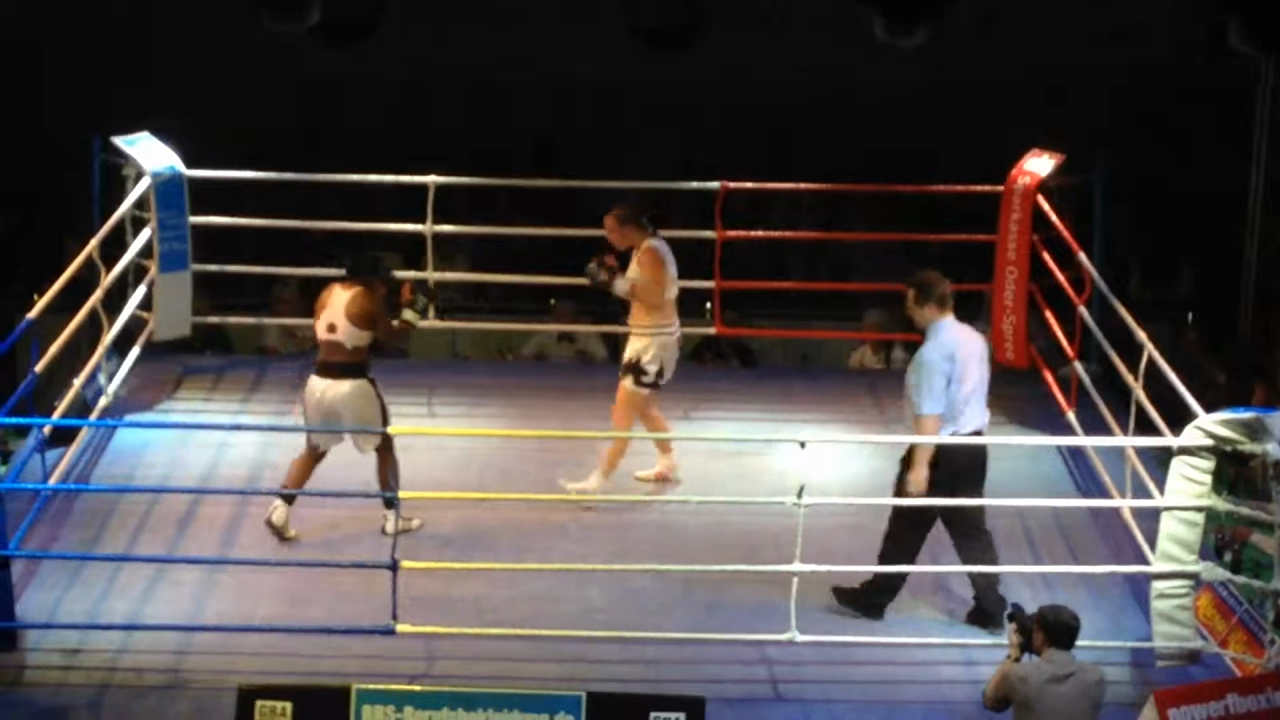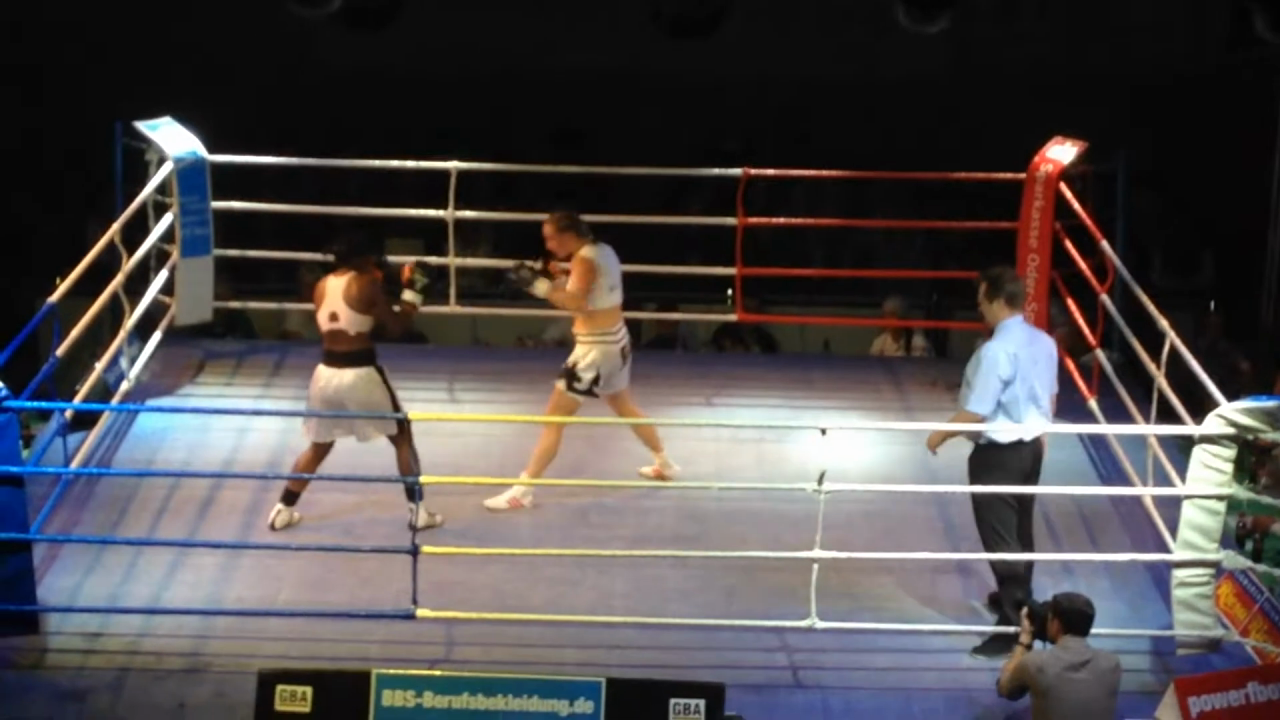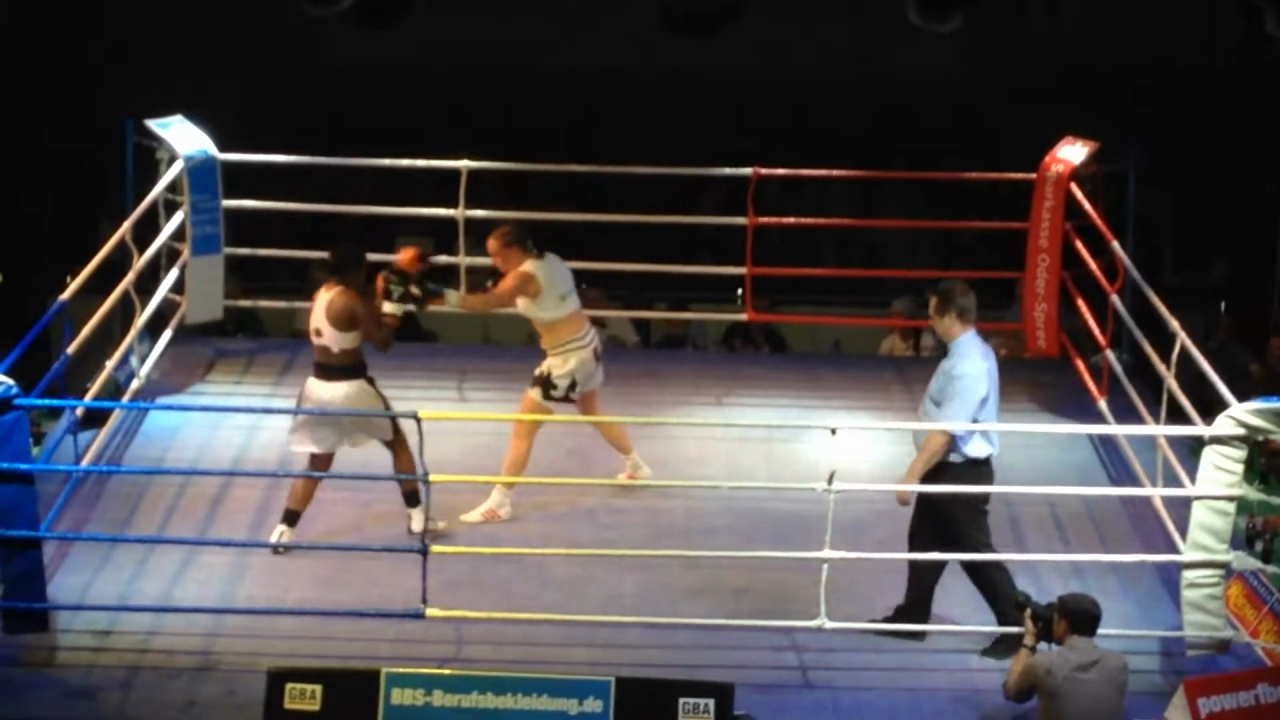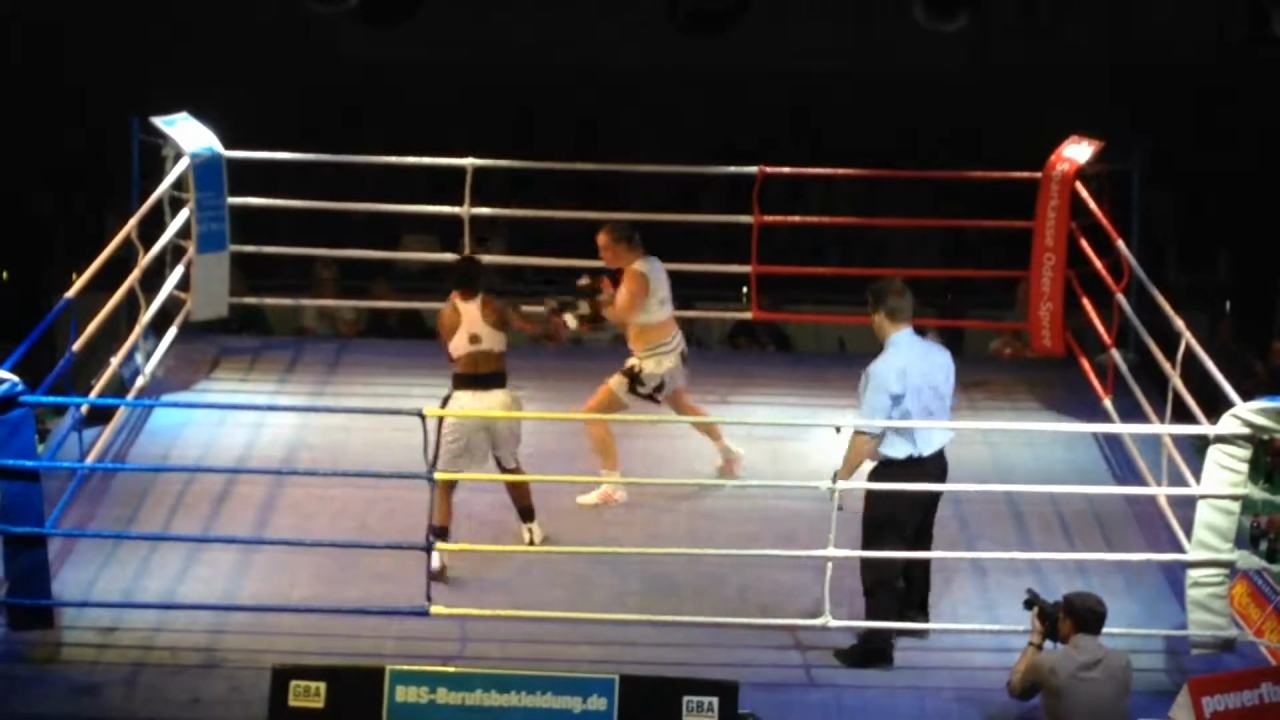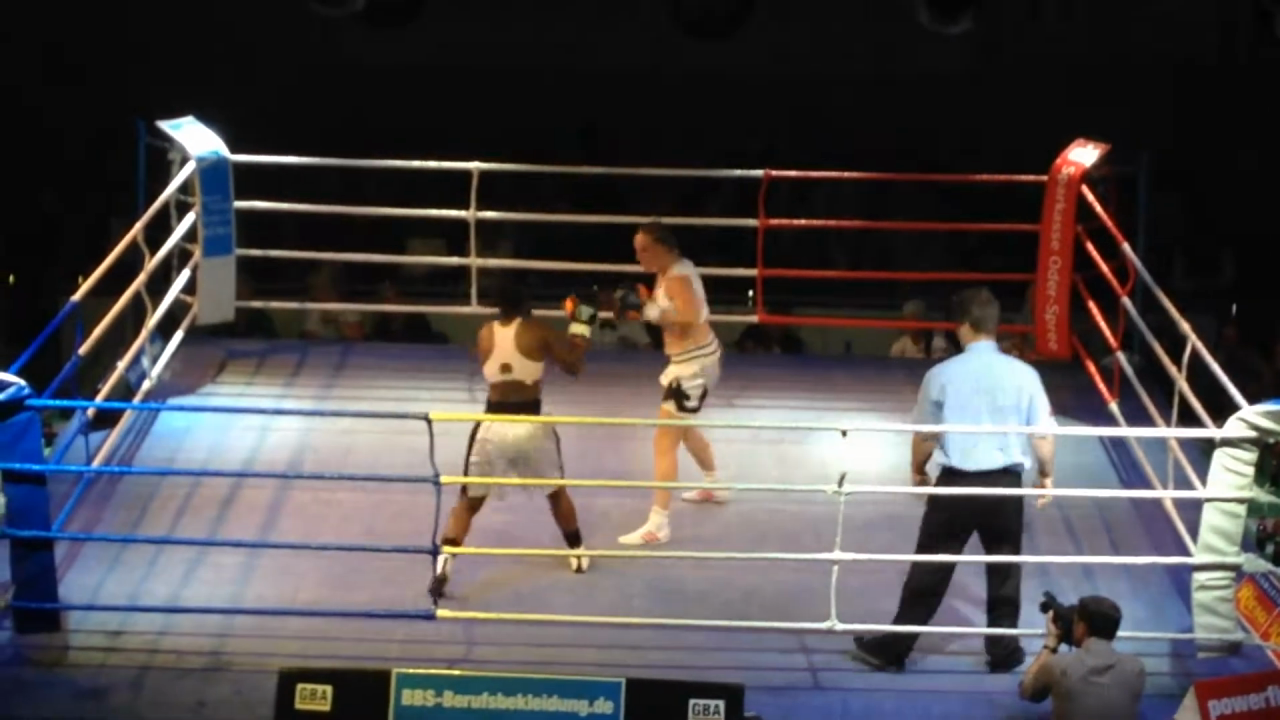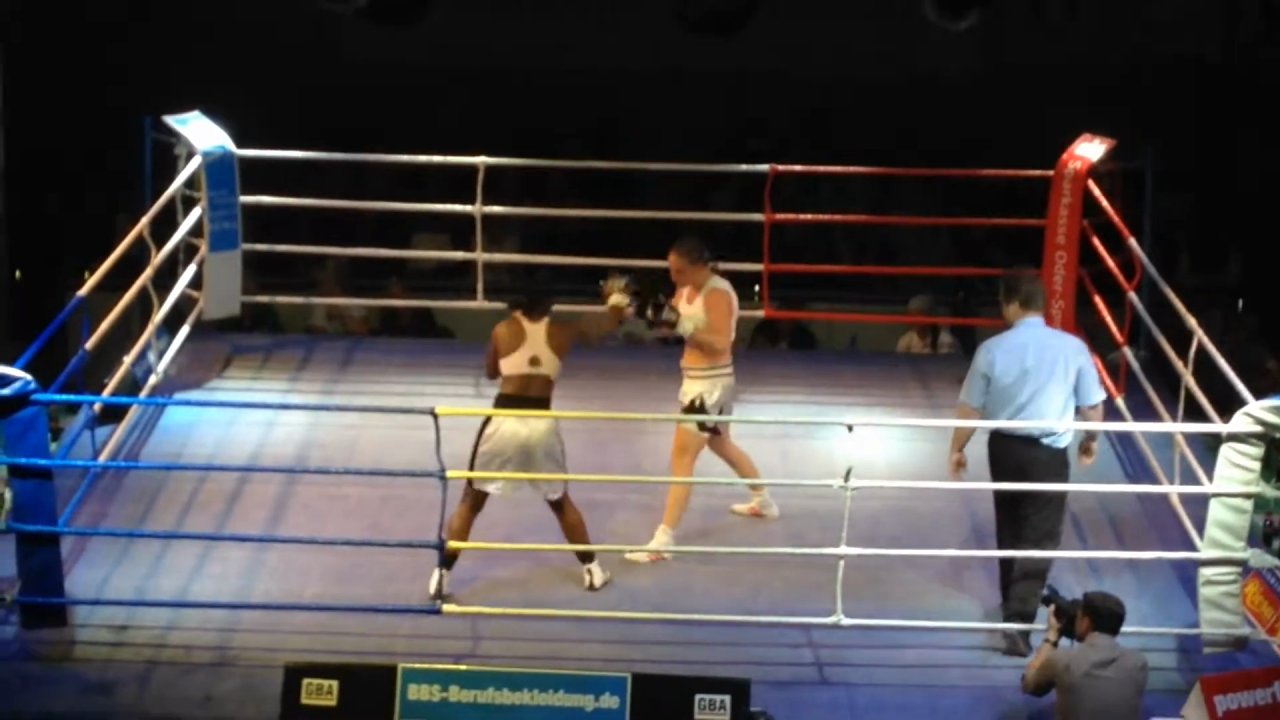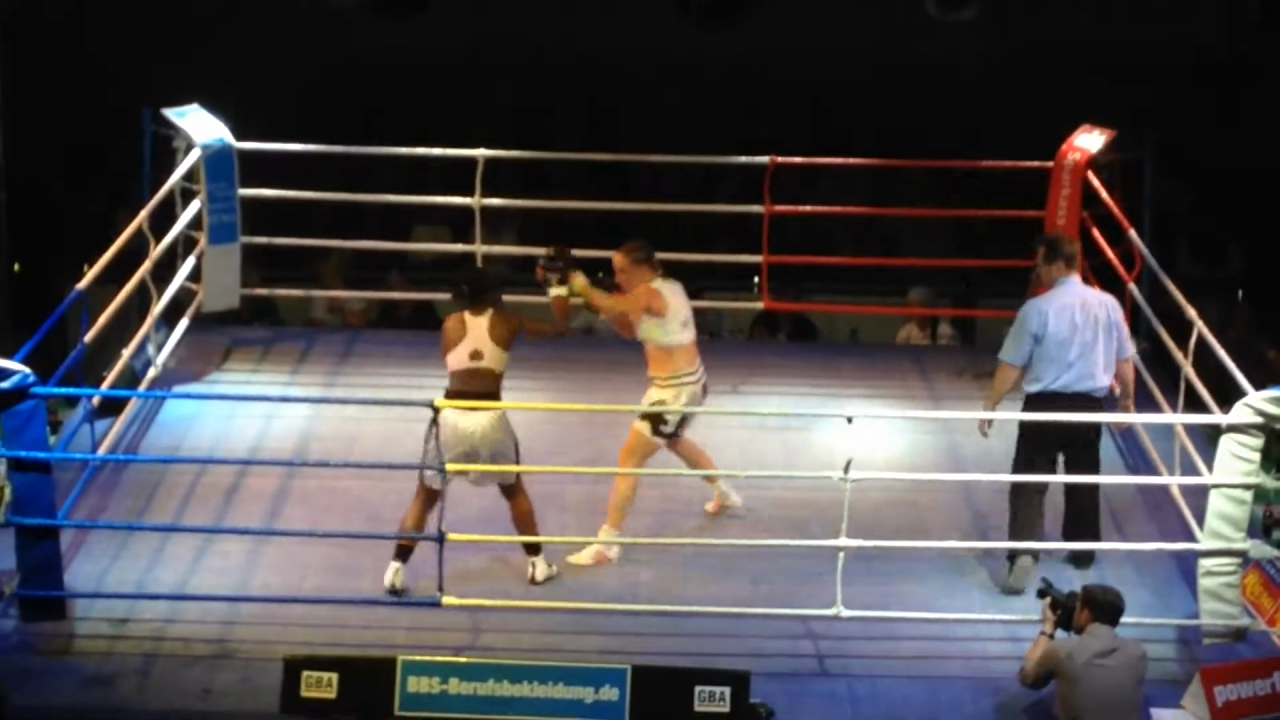
dt=0.7s
person 1, frame 1
left shoulder: (934, 351)
right shoulder: (974, 340)
left elbow: (930, 415)
left wrist: (920, 465)
left hip: (940, 449)
right hip: (973, 445)
left knee: (905, 527)
right knee: (972, 528)
left ankle: (873, 599)
right ankle: (990, 607)
person 1, frame 2
left shoulder: (996, 351)
right shoulder: (1045, 343)
left elbow: (975, 412)
right elbow: (1050, 397)
left wrist: (940, 435)
left hip: (998, 455)
right hip: (1031, 448)
left knee: (1000, 538)
right knee: (1020, 530)
left ankle: (1014, 625)
right ankle: (1017, 600)
person 1, frame 3
left shoulder: (966, 368)
right shoulder: (971, 353)
left elbow: (944, 433)
left wrist: (911, 476)
left hip: (962, 472)
right hip: (951, 468)
left knee: (975, 551)
right knee: (923, 542)
left ankle: (1015, 626)
right ankle: (912, 616)
person 1, frame 4
left shoulder: (884, 367)
right shoulder: (939, 354)
left elbow: (866, 433)
left wrist: (843, 477)
left hip: (900, 471)
right hip: (935, 462)
left knee: (882, 556)
right knee: (918, 544)
left ankle: (876, 644)
right ankle: (913, 612)
person 1, frame 5
left shoulder: (942, 374)
right shoulder: (1024, 374)
left elbow: (924, 437)
right elbow: (1042, 437)
left wrist: (919, 470)
right wrist: (1046, 473)
left hip: (955, 483)
right hip: (1004, 484)
left knee: (930, 567)
right knee: (1004, 568)
left ankle: (893, 646)
right ankle: (1004, 651)
person 1, frame 6
left shoulder: (991, 349)
right shoulder: (1073, 347)
left elbow: (971, 408)
right elbow: (1092, 407)
left wrist: (957, 449)
right wrist: (1090, 440)
left hip: (1003, 448)
right hip: (1048, 454)
left knee: (1009, 530)
right knee: (1040, 539)
left ankle: (1013, 606)
right ankle: (1018, 621)
person 1, frame 7
left shoulder: (1037, 308)
right shoulder: (1108, 304)
left elbow: (1011, 366)
right elbow: (1125, 361)
left wrist: (990, 404)
right wrist: (1127, 398)
left hip: (1043, 406)
right hip: (1090, 406)
left knee: (1028, 483)
right knee: (1083, 481)
left ankle: (1023, 554)
right ankle: (1082, 550)
person 2, frame 1
left shoulder: (327, 293)
right shoulder: (370, 300)
right elbow: (394, 340)
right wrist: (412, 308)
left hip: (319, 383)
right hip: (354, 386)
left knee: (314, 450)
right knee: (384, 448)
left ankle: (281, 509)
right ankle: (393, 518)
person 2, frame 2
left shoulder: (322, 285)
right shoulder: (367, 284)
right elbow: (397, 327)
right wrist: (412, 290)
left hip: (327, 373)
right hip: (361, 374)
left knee: (319, 446)
right knee: (402, 438)
left ankle: (283, 511)
right ankle: (417, 511)
person 2, frame 3
left shoulder: (321, 294)
right shoulder: (352, 298)
right elbow: (382, 342)
left wrist: (395, 280)
right wrist: (392, 302)
left hip: (318, 387)
right hip: (352, 388)
left knee: (317, 464)
right knee: (398, 443)
left ankle: (283, 531)
right ankle: (416, 517)
person 2, frame 4
left shoulder: (446, 314)
right shoulder: (497, 306)
right elbow: (533, 329)
left hip: (463, 402)
right hip: (499, 399)
left knee: (444, 481)
right knee: (509, 465)
left ankle: (437, 552)
right ankle: (530, 528)
person 2, frame 5
left shoulder: (485, 332)
right shoulder: (537, 330)
right elbow: (574, 367)
right wrist: (581, 326)
left hip: (492, 428)
right hip: (531, 427)
left knee: (467, 503)
right knee: (556, 492)
left ankle: (445, 560)
right ankle: (577, 554)
person 2, frame 6
left shoulder: (503, 329)
right shoulder: (563, 331)
right elbow: (610, 324)
right wrist: (617, 294)
left hip: (504, 422)
right hip: (542, 425)
left knee: (471, 500)
right knee: (560, 502)
left ankle: (443, 574)
right ankle: (592, 570)
person 2, frame 7
left shoulder: (451, 323)
right shoulder: (506, 319)
right elbow: (557, 329)
right wrist: (559, 289)
left hip: (451, 419)
right hip: (491, 420)
left knee: (425, 497)
right knee: (514, 492)
left ankle: (396, 569)
right ankle: (537, 564)
person 3, frame 1
left shoulder: (650, 253)
right shoulder: (647, 248)
left elbow: (656, 299)
right elbow: (639, 291)
left wrist: (618, 283)
right wrist: (614, 275)
left hip: (653, 342)
right hip: (653, 338)
left knee: (622, 415)
right knee: (642, 406)
left ankle: (595, 483)
right ankle: (667, 466)
person 3, frame 2
left shoulder: (583, 260)
right shoulder: (602, 251)
left elbow: (576, 303)
left wrist: (536, 284)
right wrist: (552, 280)
left hip: (595, 349)
right hip: (616, 343)
left knee: (553, 419)
right knee: (624, 407)
left ankle: (521, 492)
right ankle: (664, 464)
person 3, frame 3
left shoulder: (523, 276)
right shoulder: (551, 261)
left elbow: (487, 303)
left wrist: (445, 296)
right wrist: (505, 296)
left hip: (566, 358)
right hip: (587, 345)
left knee: (524, 429)
right knee: (590, 410)
left ankle: (499, 503)
right ankle: (635, 466)
person 3, frame 4
left shoulder: (636, 274)
right shoulder: (647, 263)
left elbow: (625, 315)
right elbow: (632, 301)
right wrist: (605, 293)
left hip: (654, 363)
right hip: (673, 350)
left knee: (592, 414)
right knee: (681, 404)
left ankle: (611, 487)
right ankle: (727, 454)
person 3, frame 5
left shoulder: (678, 278)
right shoulder: (669, 271)
left elbow: (690, 318)
left wrist: (647, 310)
right wrist: (640, 302)
left hip: (693, 367)
right hip: (694, 361)
left knee: (664, 442)
right knee: (686, 427)
left ankle: (658, 525)
right ankle: (712, 485)
person 3, frame 6
left shoulder: (718, 293)
right shoulder: (688, 287)
left elbow: (719, 343)
right elbow: (675, 323)
left wrist: (681, 325)
right wrist: (660, 313)
left hip: (709, 383)
right hip: (698, 380)
left knee: (681, 461)
right knee: (722, 446)
left ankle: (662, 542)
right ankle: (764, 502)
person 3, frame 7
left shoulder: (652, 293)
right shoulder: (659, 289)
left elbow: (616, 307)
right elbow: (627, 323)
left wrist: (580, 284)
right wrist: (609, 302)
left hip: (675, 390)
right hip: (689, 384)
left knee: (628, 462)
right knee: (680, 442)
left ankle: (606, 545)
right ankle: (723, 494)
